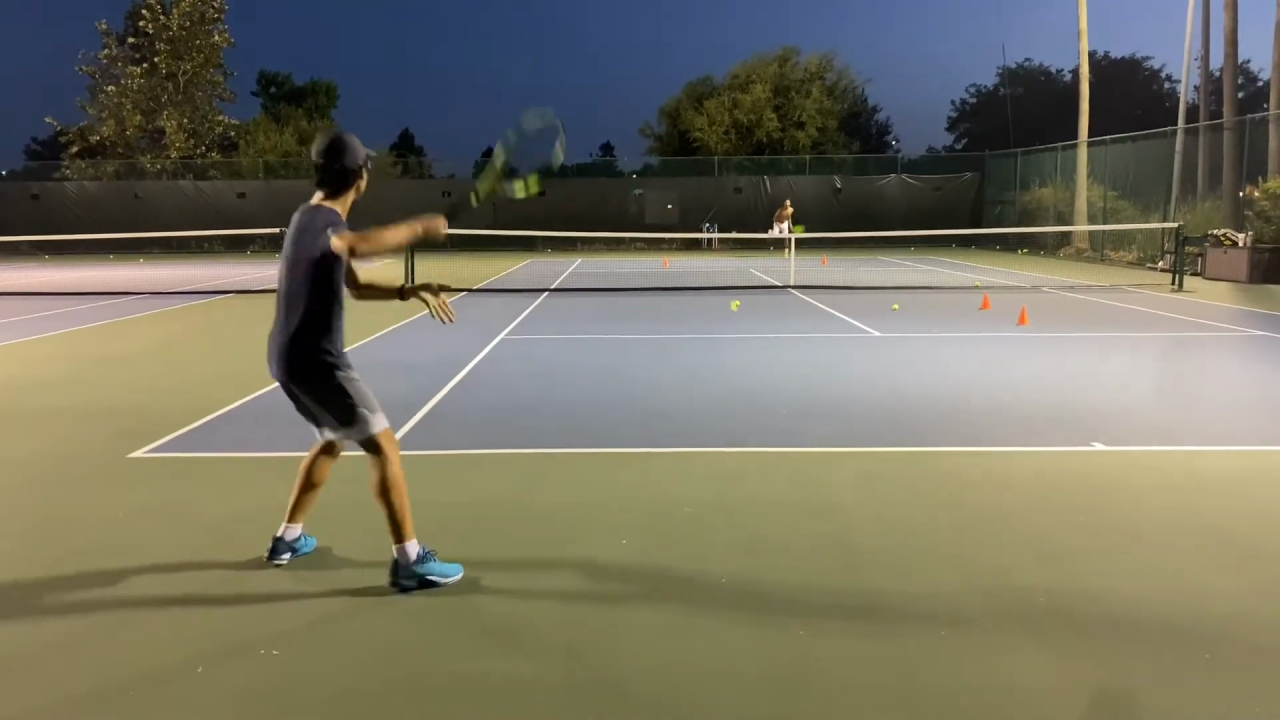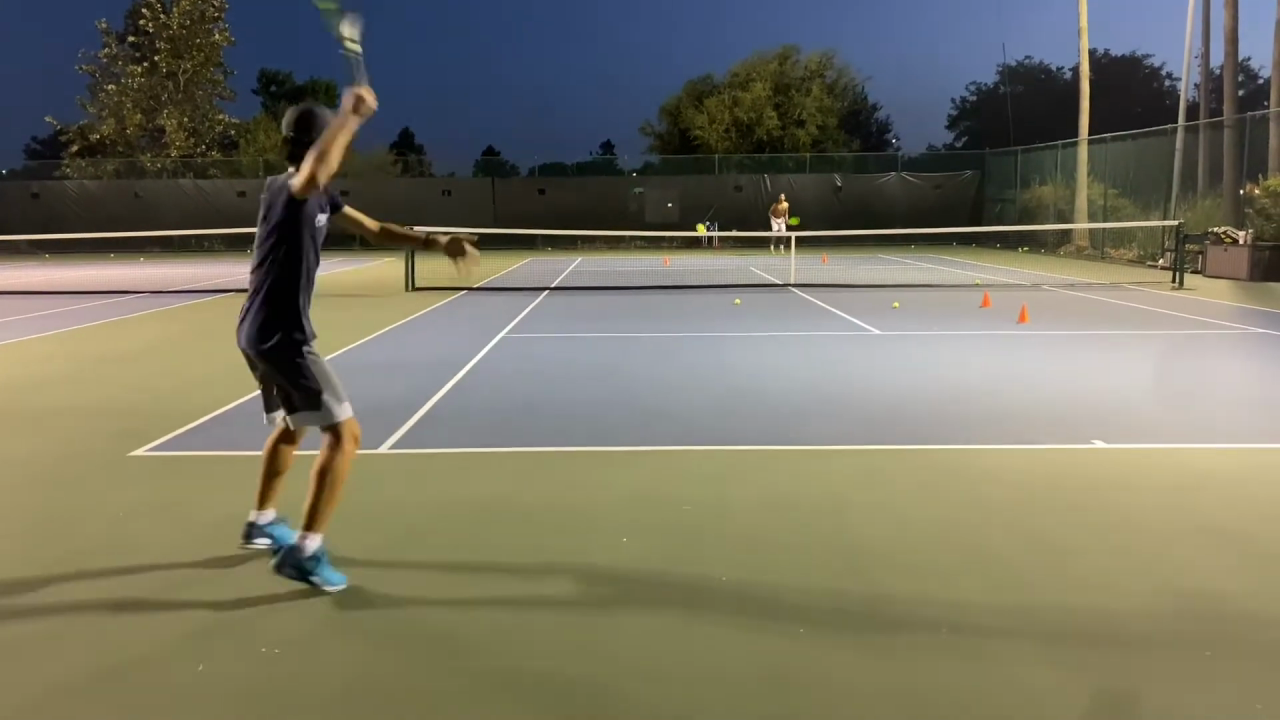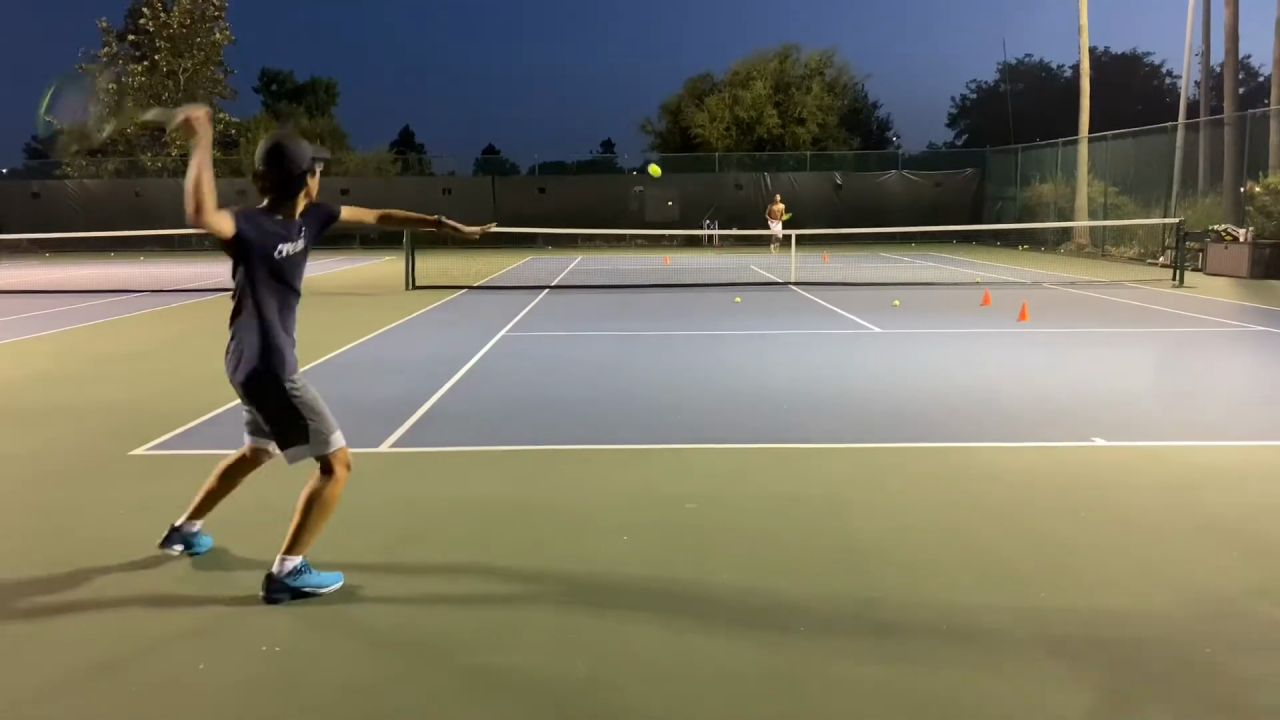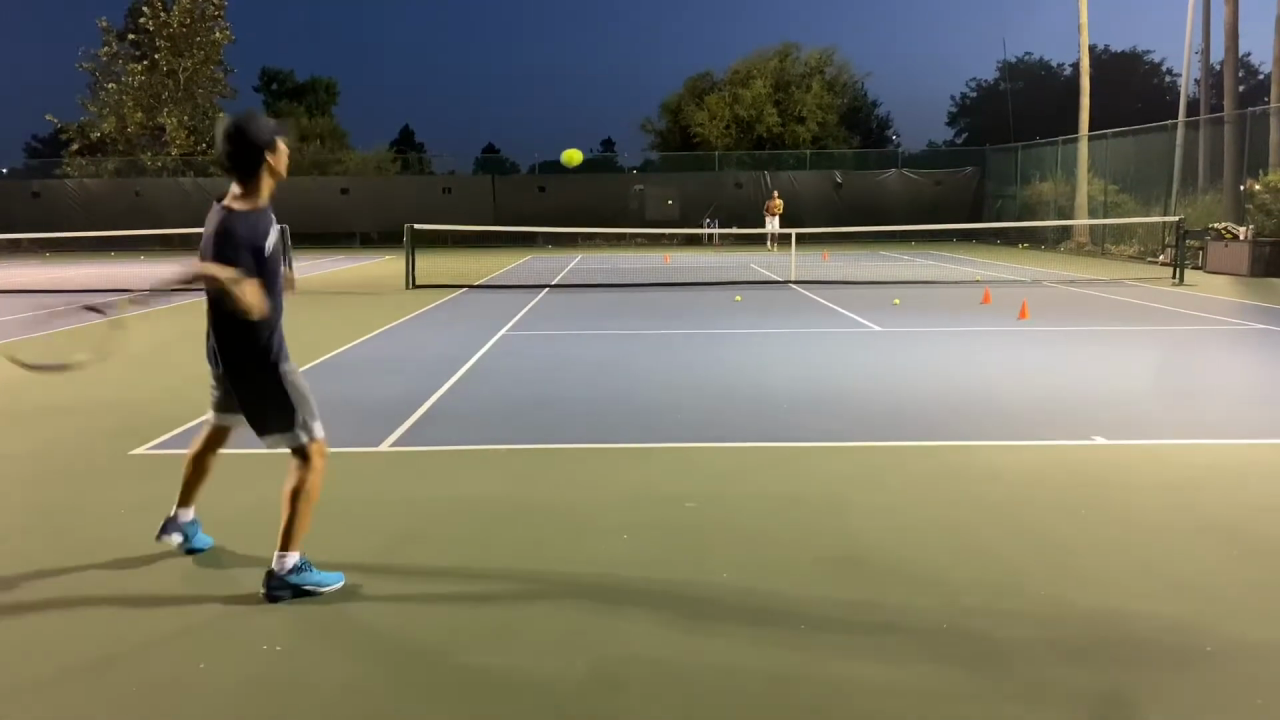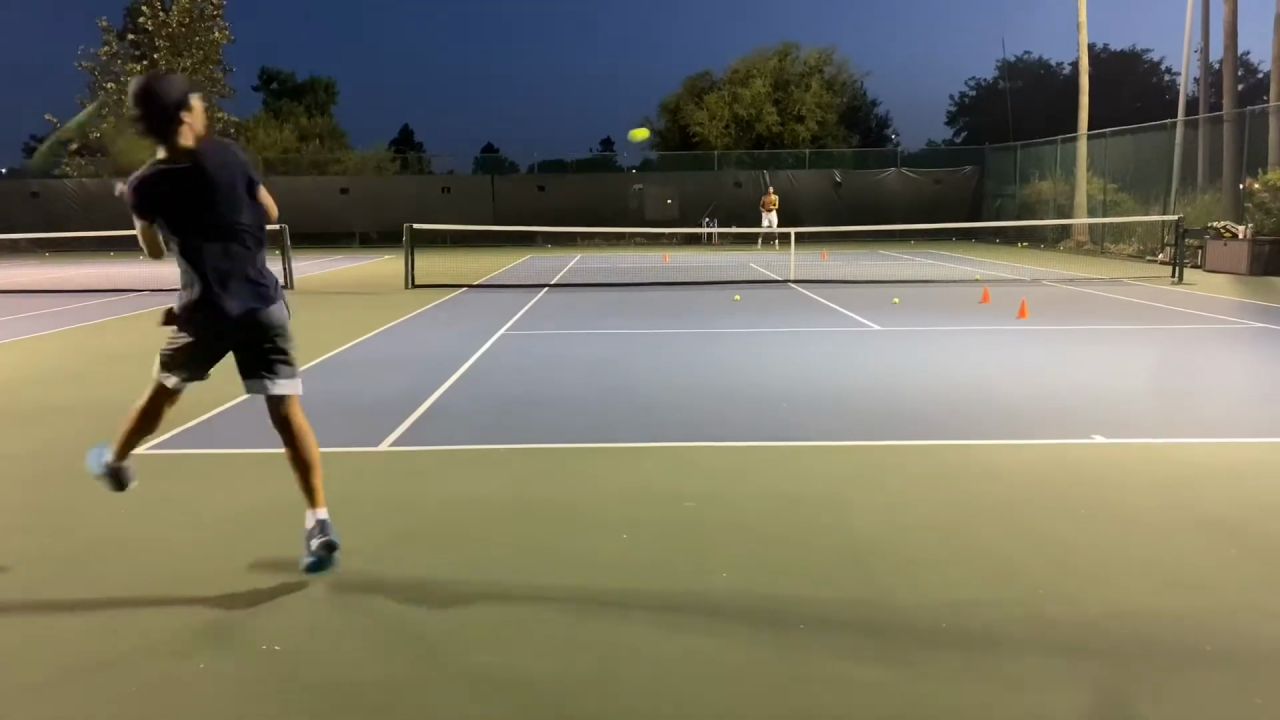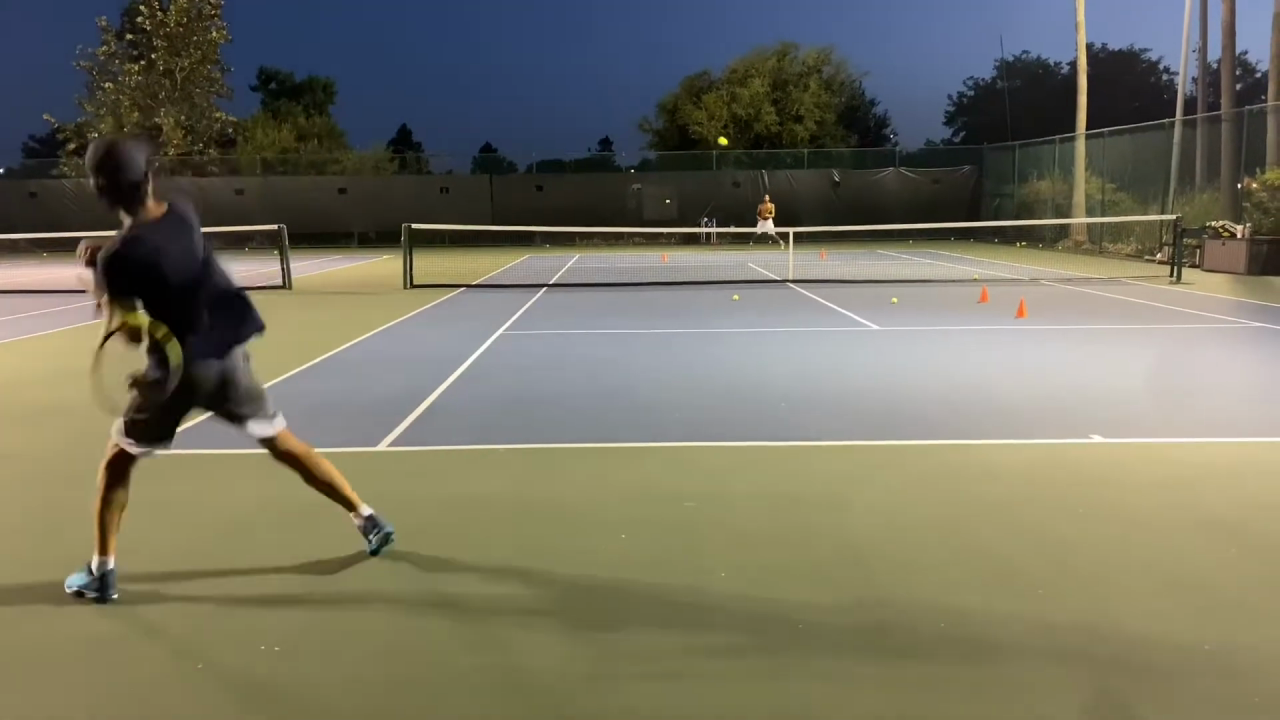
dt=0.2s
person 1, frame 1
left shoulder: (324, 222)
right shoulder: (316, 220)
left elbow: (359, 286)
right elbow: (357, 249)
left wrist: (415, 289)
right wrist: (418, 229)
left hip: (293, 357)
right hip: (314, 359)
left knee: (332, 443)
right knee: (384, 447)
left ankle: (289, 537)
right ankle: (410, 556)
person 1, frame 2
left shoulder: (319, 196)
right shoulder: (285, 192)
left elbow: (376, 231)
right elbow: (312, 171)
left wrist: (436, 240)
right wrist: (353, 114)
left hip: (272, 333)
right hip: (279, 336)
left knee: (291, 427)
right knee: (345, 437)
left ankle: (262, 521)
right ankle: (304, 553)
person 1, frame 3
left shoulder: (307, 215)
right shoulder: (249, 226)
left elbow: (377, 215)
right elbow: (203, 218)
left wrist: (447, 224)
right wrist: (201, 139)
left hip: (267, 366)
right hip: (264, 369)
left knee: (257, 452)
right knee: (336, 464)
left ankle: (184, 530)
right ankle: (286, 571)
person 1, frame 4
left shoulder: (256, 208)
right shoulder: (232, 227)
right elbow: (228, 288)
right wrist: (229, 281)
left hip: (231, 352)
right hip: (257, 357)
left knee: (219, 428)
right knee: (311, 454)
left ankle: (179, 519)
right ankle: (286, 567)
person 1, frame 5
left shoulder: (144, 187)
right shoulder: (226, 154)
left elbow: (155, 251)
right elbow: (269, 213)
left hip: (204, 309)
right hip: (259, 301)
left knee: (163, 390)
right knee: (287, 411)
left ankle: (116, 463)
right ankle: (318, 524)
person 1, frame 6
left shoulder: (117, 259)
right shoulder: (182, 213)
left elbow: (139, 334)
left hip: (178, 370)
right hip: (228, 355)
left knee: (119, 455)
right knee: (281, 442)
left ankle: (101, 570)
right ankle: (367, 517)
